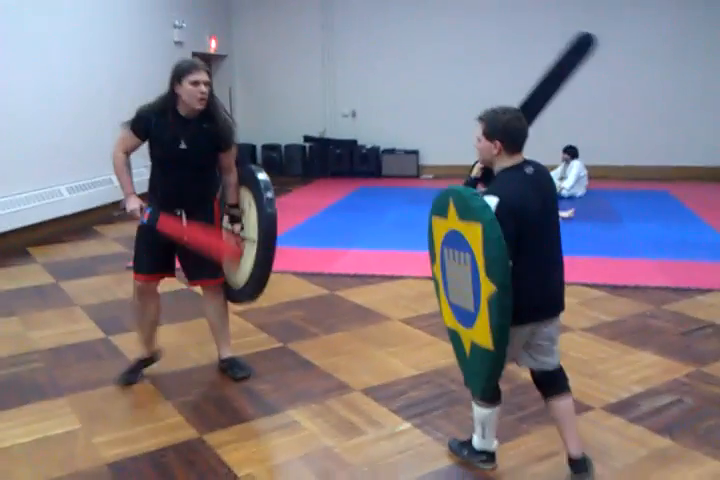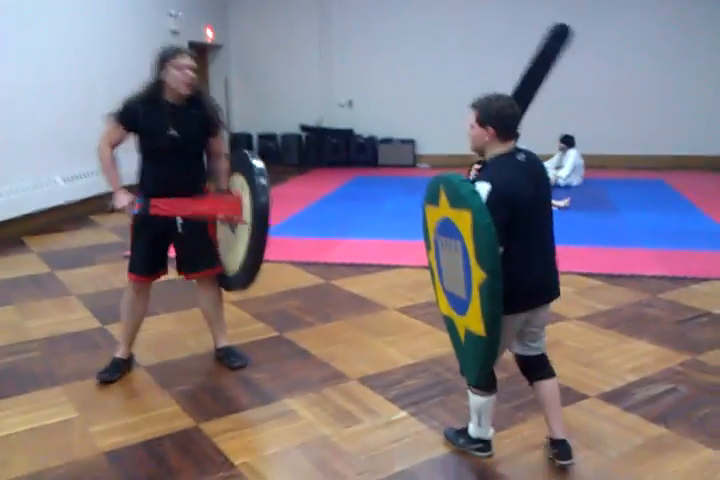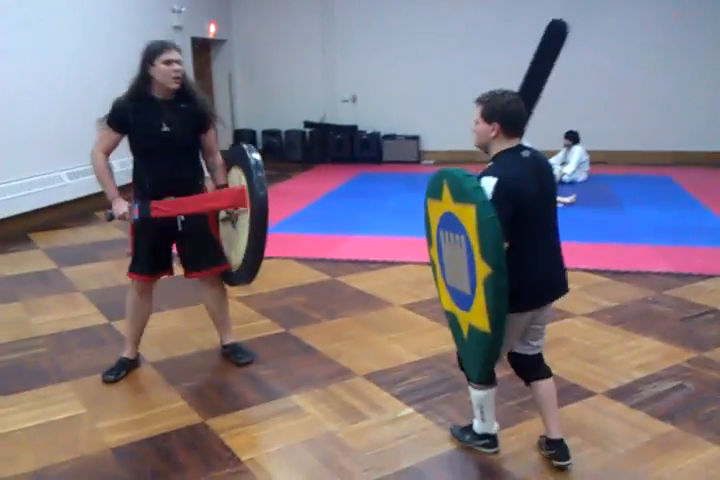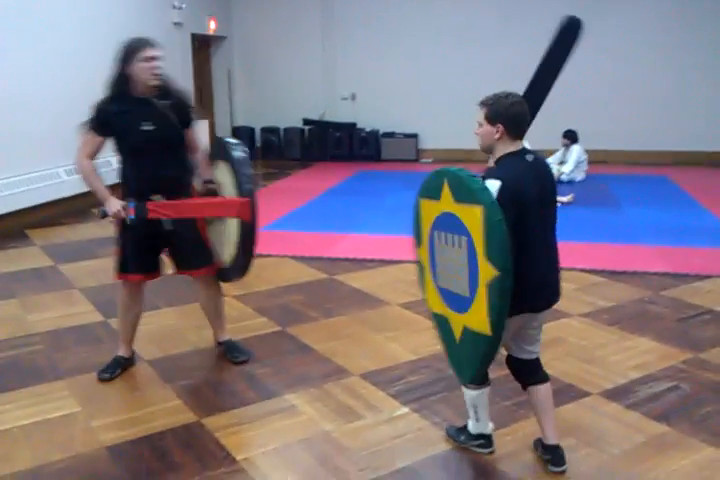
dt=0.1s
person 1, frame 1
left shoulder: (497, 195)
right shoulder: (541, 176)
left hip: (510, 304)
right hip: (547, 297)
right knee: (549, 371)
left ankle: (483, 447)
person 1, frame 2
left shoulder: (488, 182)
right shoulder: (533, 164)
left hip: (505, 291)
right hip: (540, 283)
right knee: (534, 356)
left ankle: (479, 435)
right ankle: (559, 441)
person 1, frame 3
left shoulder: (495, 178)
right shoulder: (538, 162)
left hip: (512, 288)
right hip: (546, 281)
right knee: (528, 356)
left ankle: (484, 431)
right ankle: (555, 441)
person 1, frame 4
left shoulder: (499, 180)
right shoulder: (540, 166)
left hip: (507, 292)
right hip: (540, 286)
right knee: (526, 359)
left ankle: (479, 431)
right ankle: (552, 446)
person 2, frame 1
left shoulder: (217, 124)
right shoulder: (151, 117)
left elbow: (228, 171)
right elbow: (120, 152)
left wrist: (233, 211)
right wrist: (130, 196)
left hip: (201, 212)
right hip: (159, 210)
left knee: (212, 284)
right knee: (145, 283)
left ankle: (226, 355)
right ankle: (147, 351)
person 2, frame 2
left shoulder: (204, 111)
right shoulder: (139, 108)
left elbow: (217, 157)
right elbow: (106, 147)
right wrist: (118, 191)
right hip: (150, 204)
left knee: (206, 275)
right knee: (139, 280)
left ankle: (222, 344)
right ankle: (123, 354)
person 2, frame 3
left shoulder: (194, 106)
right shoulder: (128, 108)
left elbow: (212, 152)
right elbow: (99, 155)
left wrist: (223, 189)
right wrist: (115, 199)
left hip: (192, 201)
right hip: (148, 206)
left knee: (211, 274)
right knee: (142, 281)
left ankle: (227, 341)
right ankle: (129, 353)
person 2, frame 4
left shoulder: (175, 103)
right shoulder: (110, 109)
left elbow: (194, 150)
right elbow: (84, 159)
left wrist: (209, 185)
right wrist: (108, 200)
left hip: (181, 201)
right hip: (137, 206)
left knee: (204, 272)
right knee: (131, 281)
left ankle: (223, 338)
right ankle: (124, 352)
